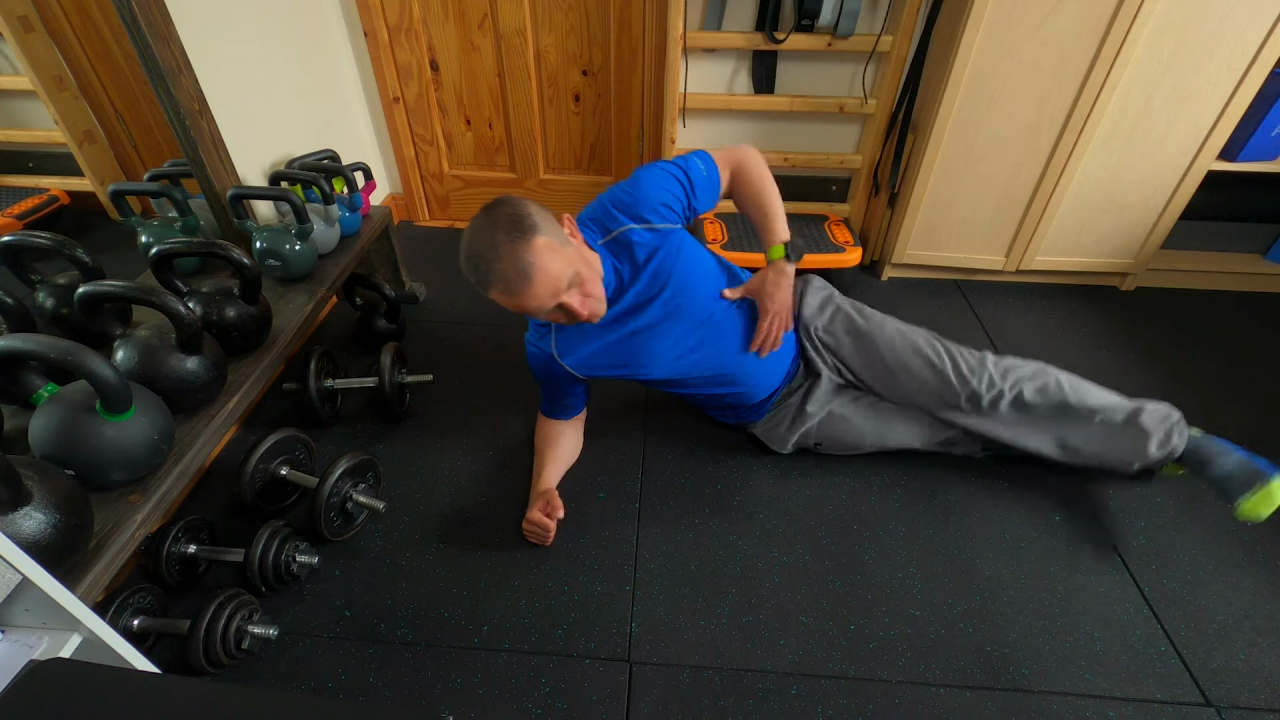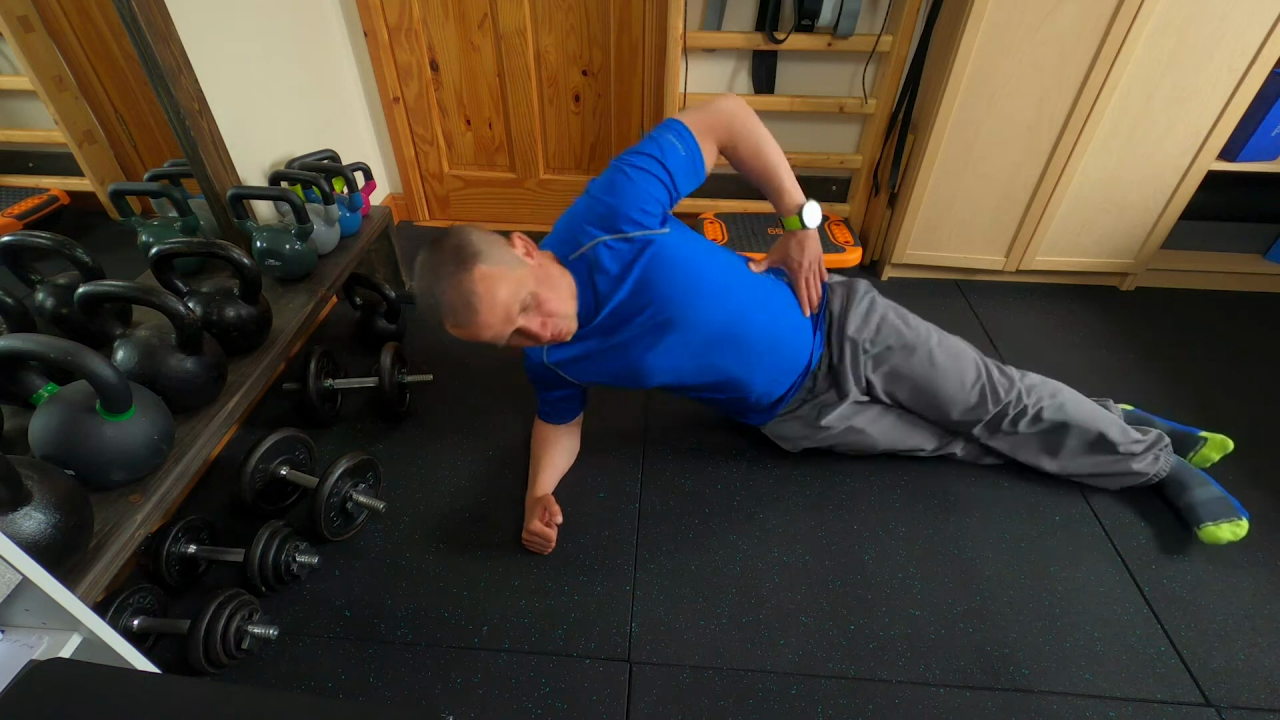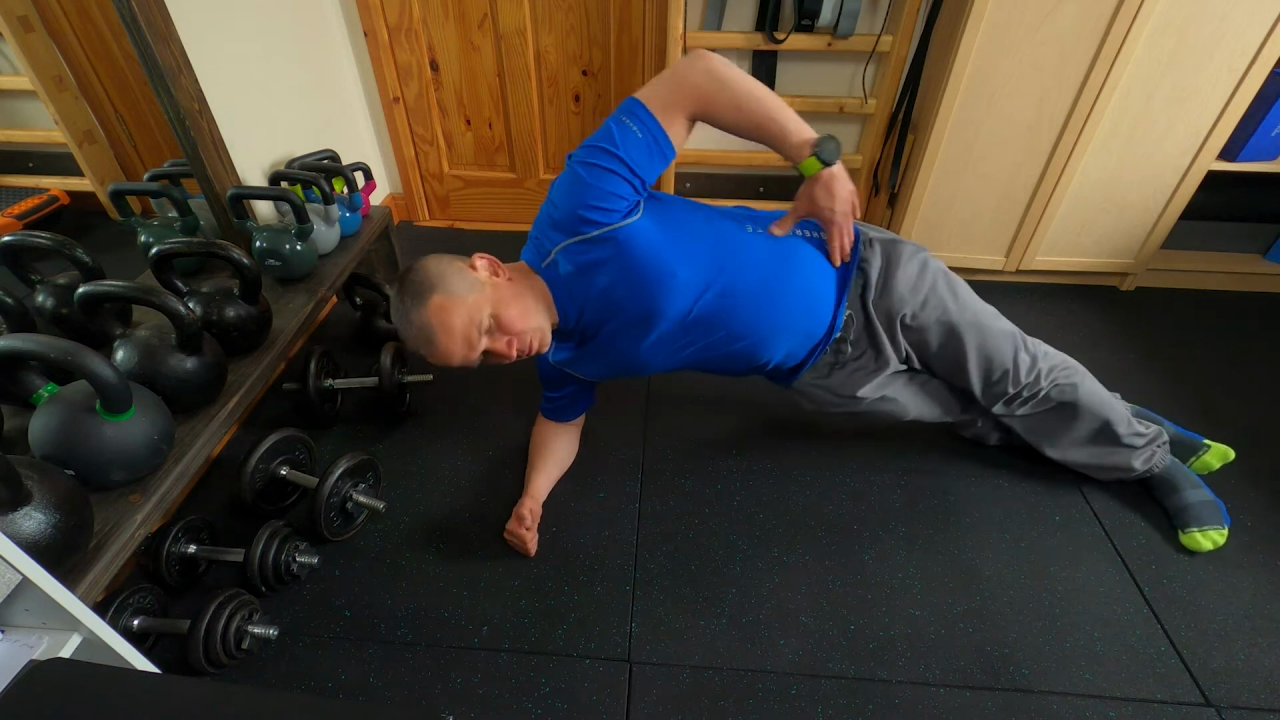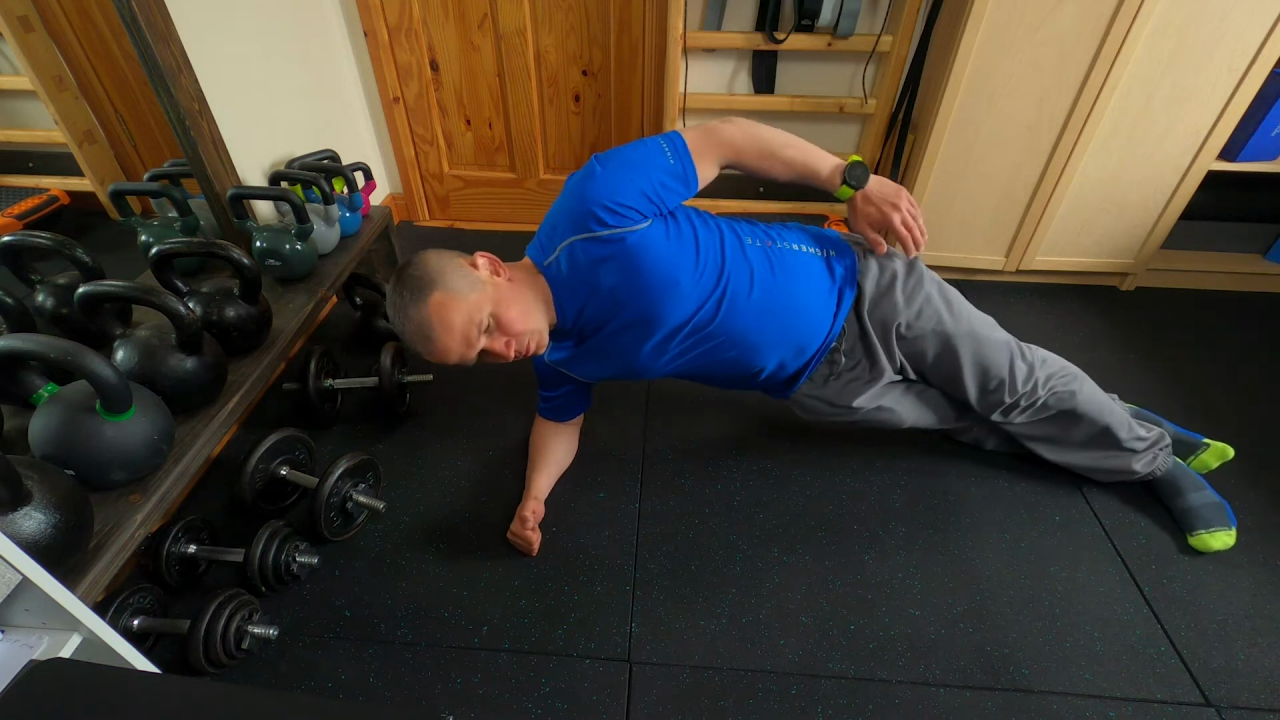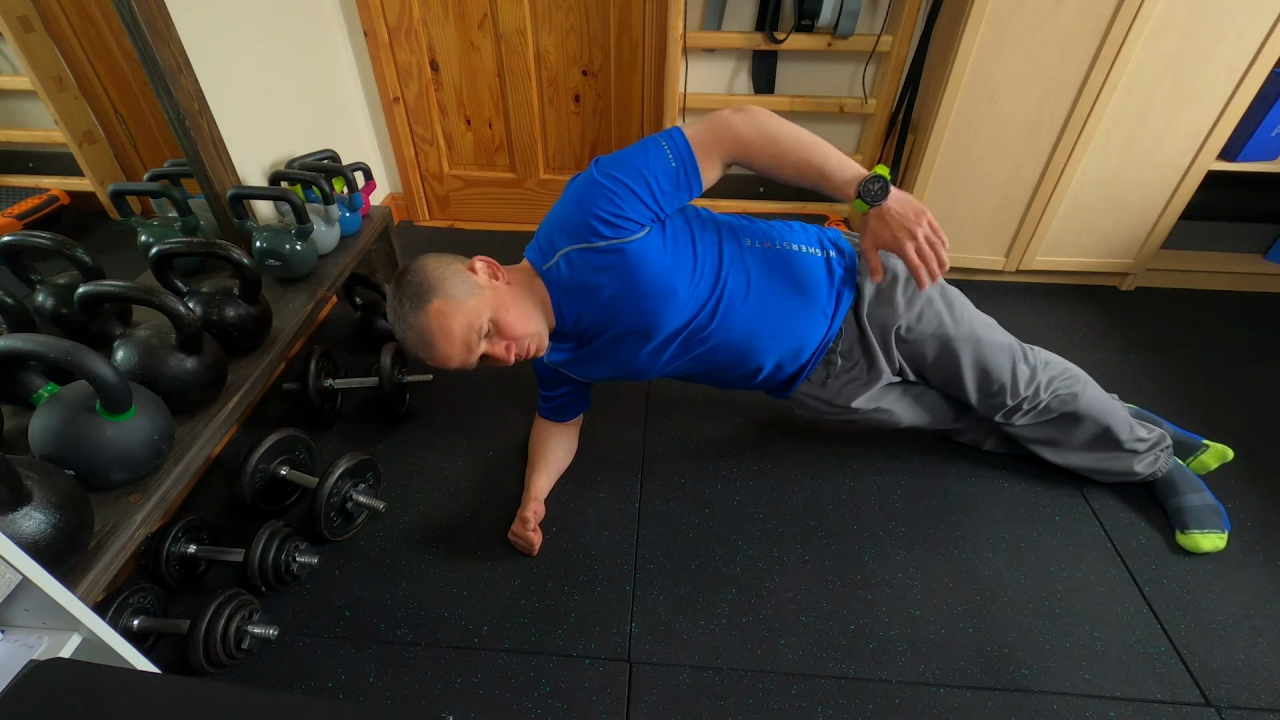
dt=0.5s
person 1, frame 1
left shoulder: (632, 206)
right shoulder: (552, 344)
left elbow: (743, 165)
right elbow: (561, 417)
left wrist: (781, 263)
right wrist: (543, 486)
left hip: (805, 322)
right hip: (783, 413)
left knee: (976, 386)
right knee: (955, 431)
left ankle: (1167, 438)
right ankle: (1119, 441)
person 1, frame 2
left shoulder: (611, 211)
right shoulder: (551, 355)
left elbow: (726, 115)
right elbow: (559, 422)
left wrist: (799, 220)
right wrist: (540, 494)
left hip: (833, 326)
right hip: (796, 414)
left knee: (998, 401)
right knee: (965, 443)
left ankle: (1152, 456)
right ankle: (1127, 443)
person 1, frame 3
left shoulder: (582, 207)
right shoulder: (561, 349)
left elbow: (695, 76)
right elbow: (561, 416)
left wrist: (819, 158)
right wrist: (531, 497)
left hip: (863, 282)
right hip: (827, 369)
left knee: (1021, 378)
right knee: (979, 418)
left ankle: (1149, 449)
right ankle: (1122, 437)
person 1, frame 4
left shoulder: (594, 203)
right shoulder: (556, 351)
left elbow: (720, 139)
right elbow: (559, 417)
left wrist: (855, 182)
right wrist: (533, 496)
left hip: (858, 292)
right hip: (821, 381)
left knee: (1015, 384)
right knee: (976, 425)
left ankle: (1153, 448)
right ankle: (1134, 452)
person 1, frame 5
left shoulder: (592, 213)
right shoulder: (556, 351)
left elbow: (731, 131)
right elbow: (559, 417)
left wrist: (871, 192)
right wrist: (533, 497)
left hip: (856, 294)
right hip: (819, 380)
left knee: (1017, 386)
right knee: (974, 425)
left ankle: (1151, 449)
right ankle: (1118, 443)
